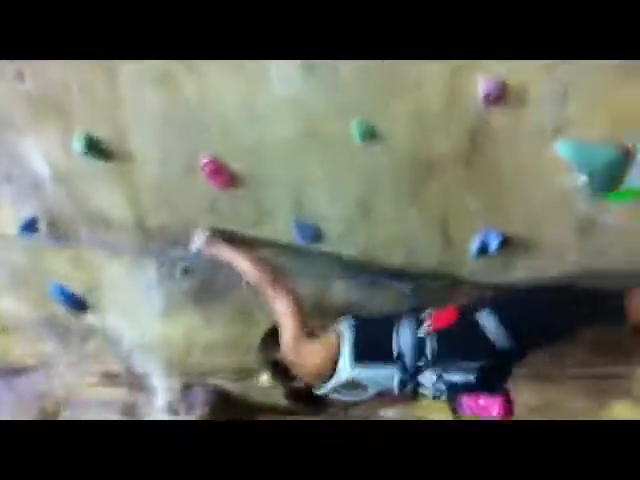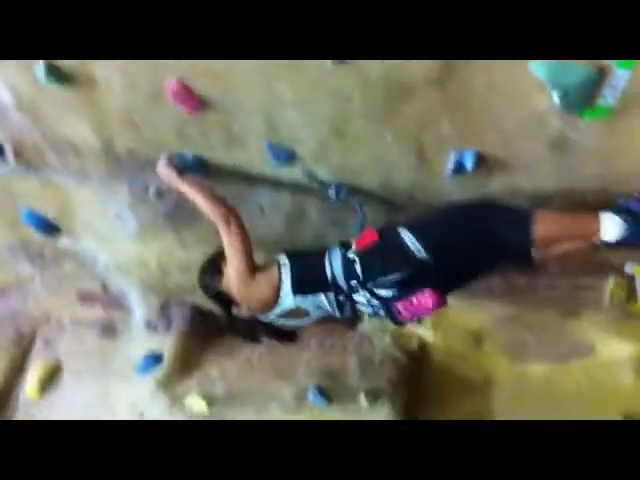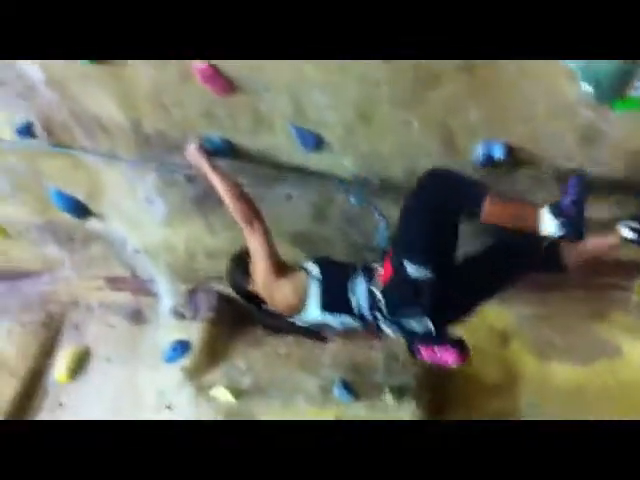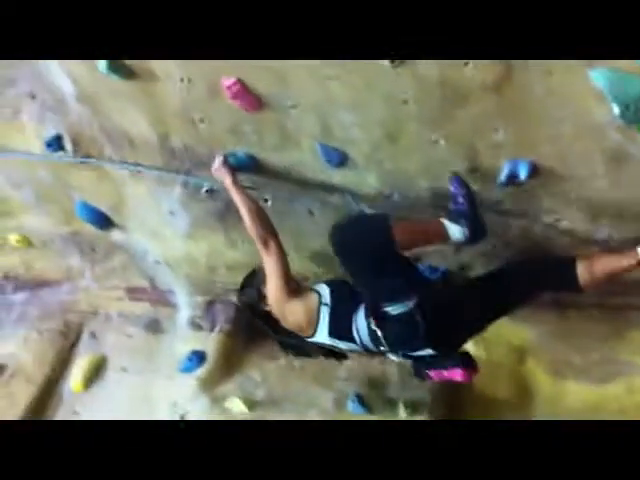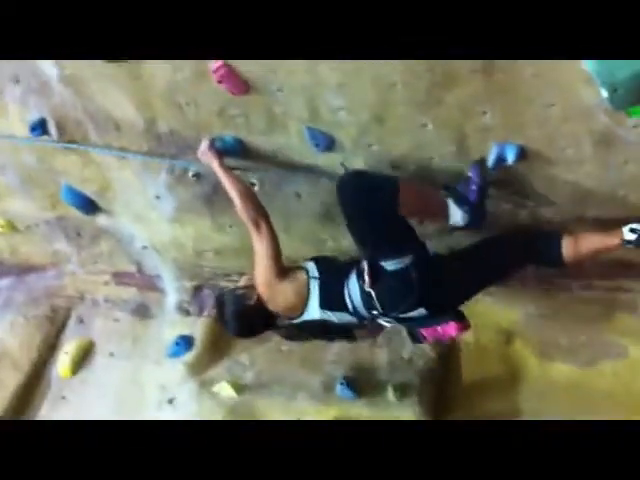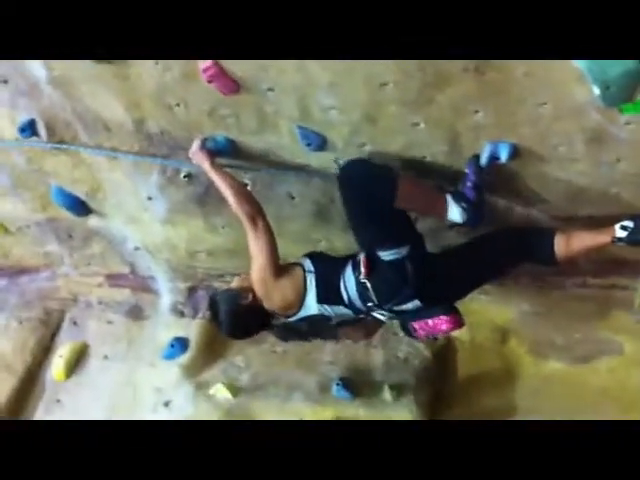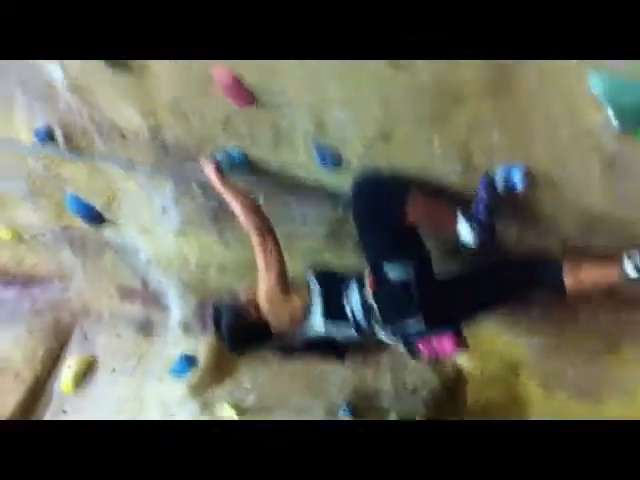
dt=0.3s
person 1, frame 1
left shoulder: (319, 383)
right shoulder: (307, 353)
right wrist: (222, 248)
left hip: (443, 375)
right hip: (441, 344)
right knee: (565, 302)
person 1, frame 2
left shoulder: (264, 307)
right shoulder: (250, 286)
right elbow: (226, 218)
right wrist: (177, 179)
left hip: (387, 297)
right hip: (382, 266)
left knee: (497, 245)
right knee: (488, 219)
left ankle: (600, 235)
person 1, frame 3
left shoulder: (294, 298)
right shoulder: (275, 288)
right elbow: (250, 220)
right wrist: (206, 164)
left hip: (407, 313)
right hip: (407, 294)
left knee: (521, 251)
right knee: (438, 183)
right ankle: (550, 220)
person 1, frame 4
left shoulder: (310, 315)
right shoulder: (289, 307)
right elbow: (266, 240)
right wrist: (230, 181)
left hip: (419, 330)
right hip: (407, 323)
left knee: (537, 269)
right knee: (352, 232)
right ankle: (456, 226)
person 1, frame 5
left shoulder: (288, 315)
right shoulder: (274, 288)
right elbow: (257, 221)
right wrist: (217, 163)
left hip: (398, 301)
right hip: (398, 284)
left knee: (525, 243)
right knee: (357, 185)
right ankle: (458, 209)
person 1, frame 6
left shoulder: (285, 315)
right shoulder: (270, 288)
left elbow: (365, 323)
right elbow: (252, 218)
right wrist: (208, 164)
left hip: (394, 296)
right hip: (393, 276)
left knee: (520, 241)
right knee: (357, 174)
right ankle: (455, 208)
person 1, frame 7
left shoulder: (284, 321)
right shoulder: (276, 308)
right elbow: (261, 231)
right wrist: (219, 182)
left hip: (415, 324)
right hip: (411, 300)
left knee: (531, 270)
right knee: (371, 189)
right ankle: (465, 229)
